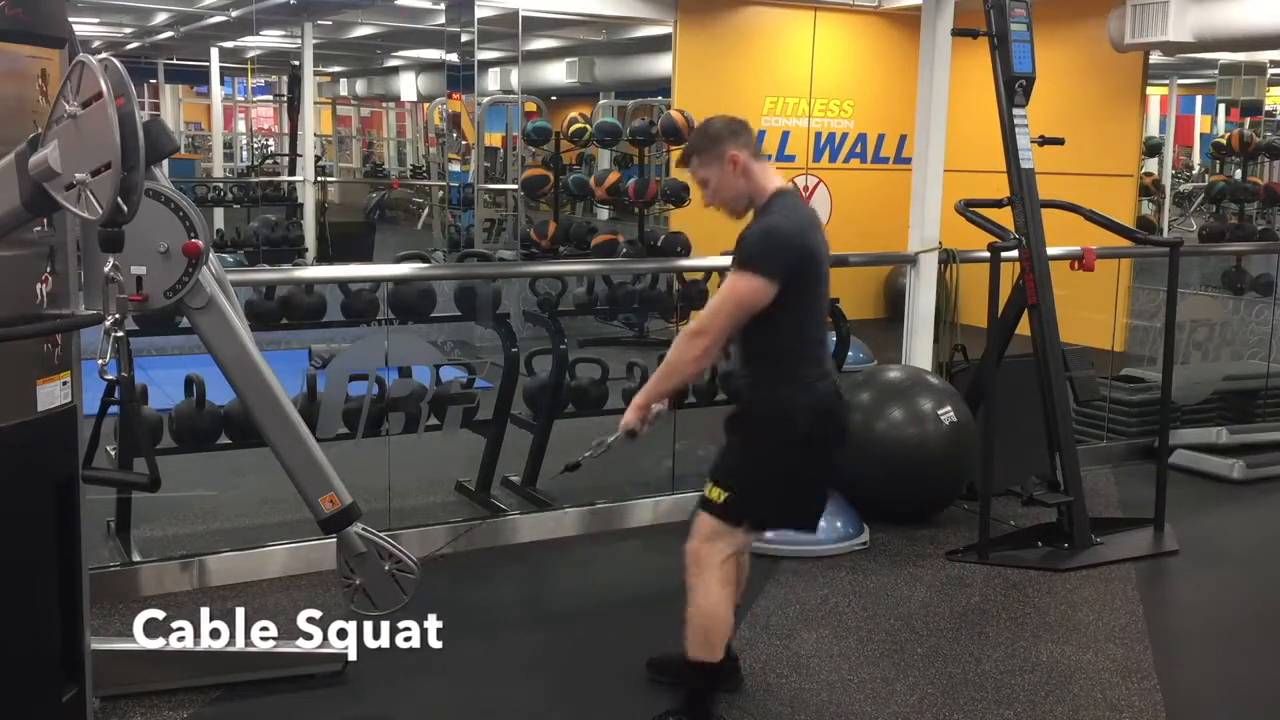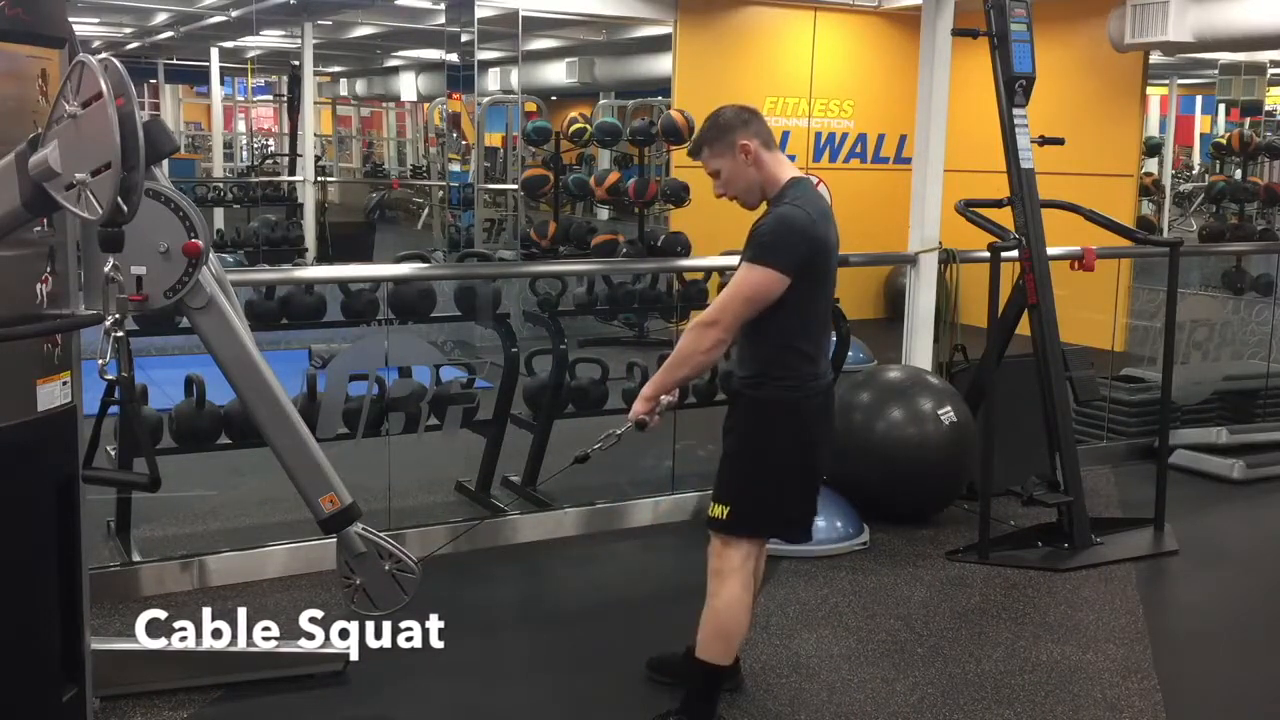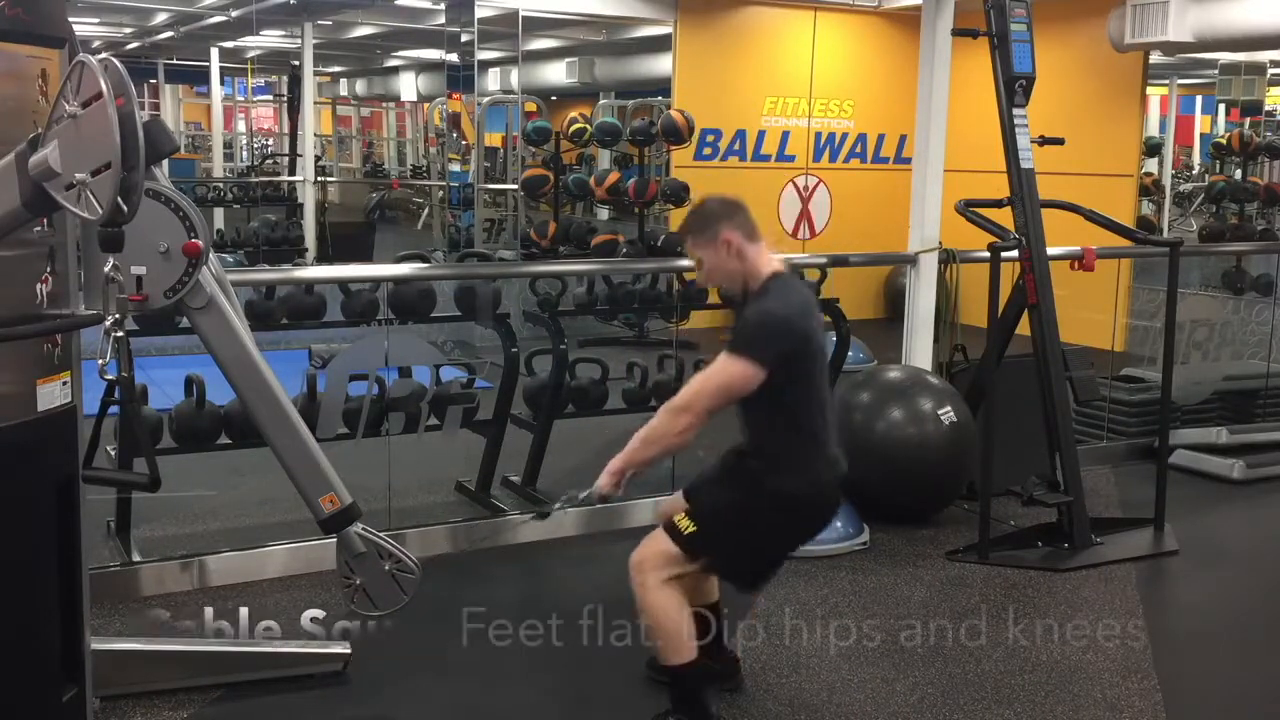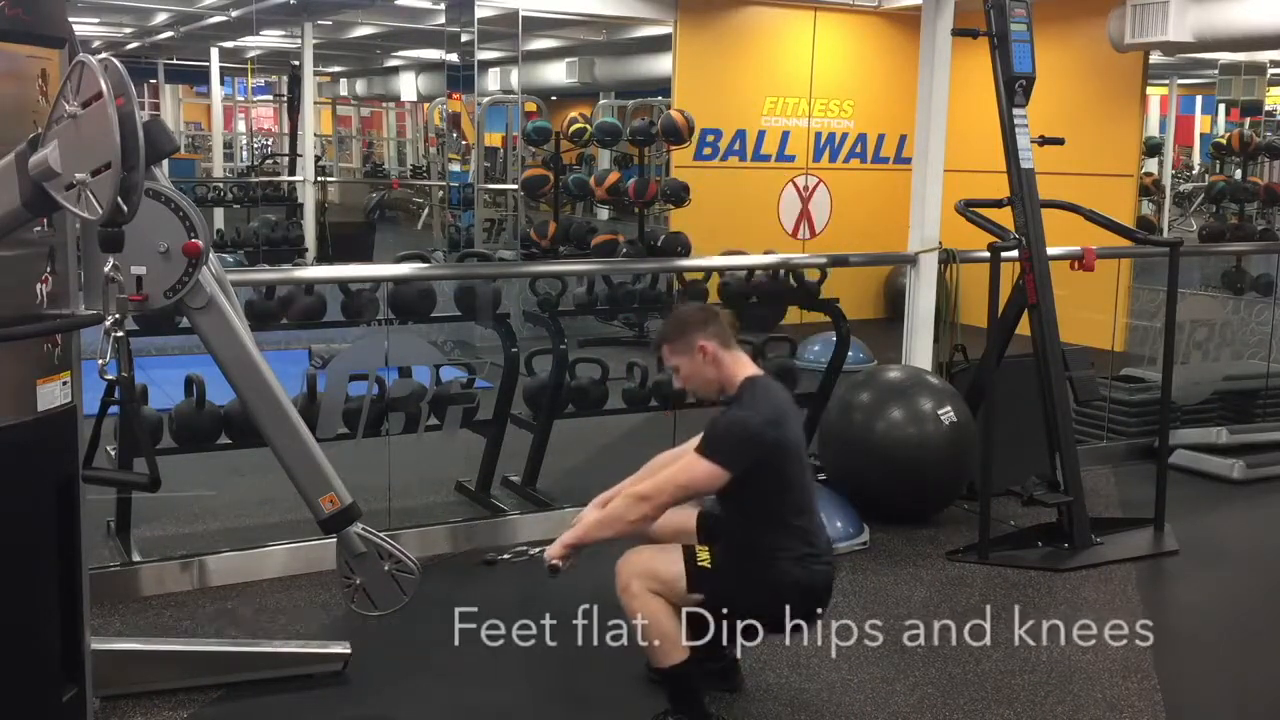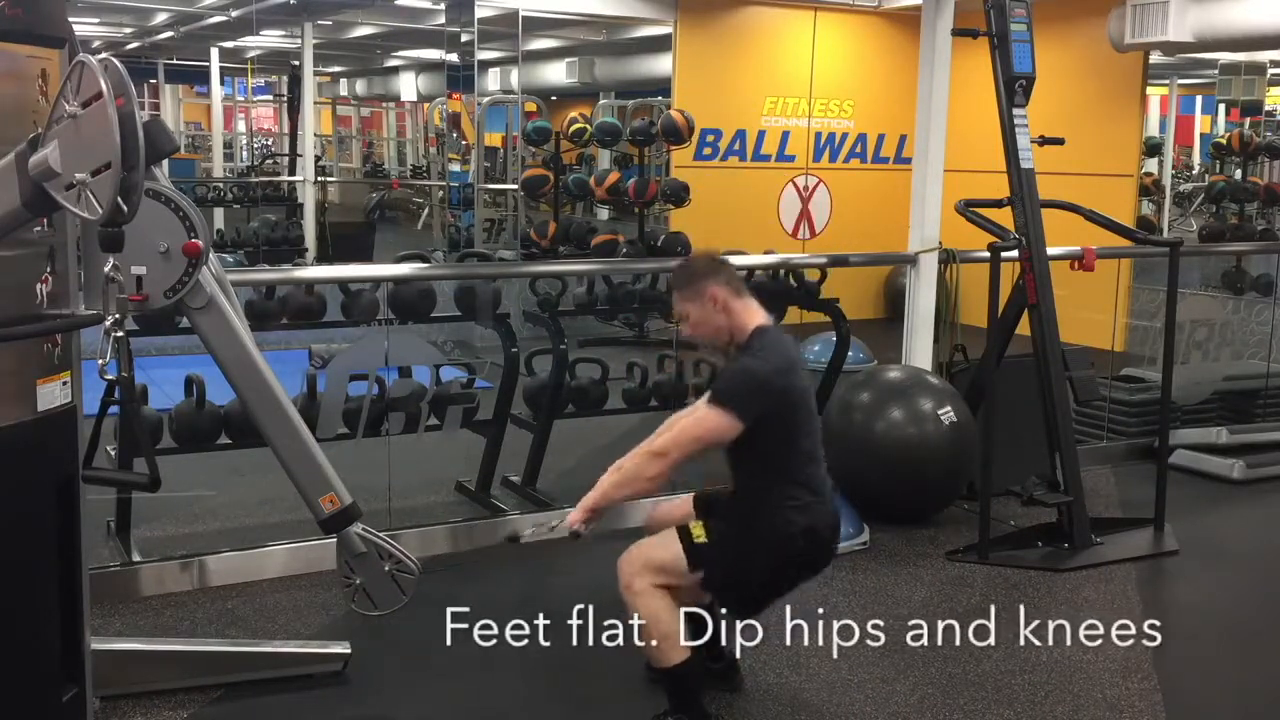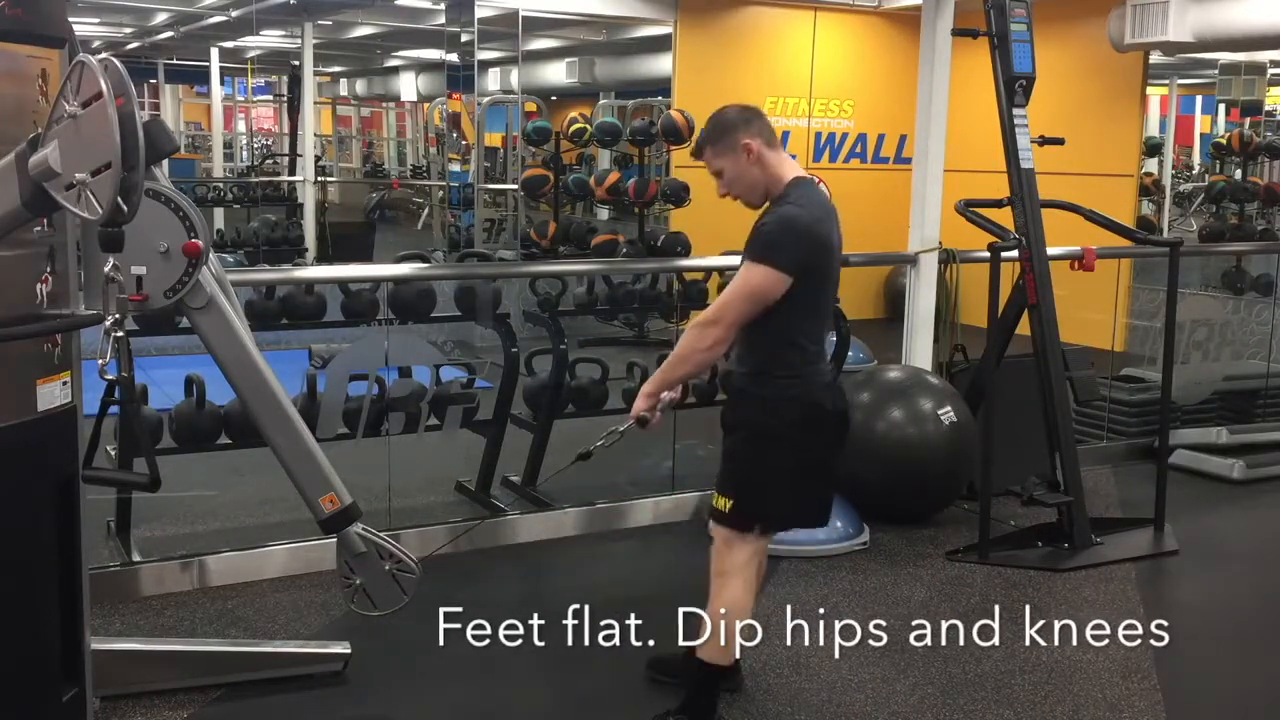
dt=0.4s
person 1, frame 1
left shoulder: (774, 232)
right shoulder: (787, 216)
left elbow: (706, 333)
right elbow: (719, 328)
left wrist: (643, 400)
right wrist: (661, 388)
left hip: (789, 410)
right hip: (785, 402)
left knee: (708, 550)
right knee: (726, 536)
right ankle: (711, 656)
person 1, frame 2
left shoulder: (787, 223)
right shoulder: (800, 206)
left elbow: (717, 325)
right elbow: (734, 319)
left wrist: (654, 390)
right wrist: (671, 380)
left hip: (779, 405)
right hip: (780, 396)
left knee: (732, 553)
right knee: (746, 542)
right ankle: (716, 658)
person 1, frame 3
left shoulder: (772, 315)
right shoulder: (780, 294)
left elbow: (691, 411)
right elbow: (707, 393)
left wrist: (623, 464)
right wrist: (642, 448)
left hip: (790, 484)
right hip: (781, 464)
left knee: (651, 564)
right knee: (677, 514)
right ankle: (713, 654)
person 1, frame 4
left shoulder: (747, 423)
right shoulder: (757, 395)
left elbow: (648, 502)
right elbow: (679, 458)
left wrist: (574, 538)
right wrist: (601, 503)
left hip: (788, 582)
right hip: (777, 552)
left knee: (634, 573)
right knee: (661, 528)
right ankle: (713, 656)
person 1, frame 5
left shoulder: (756, 371)
right shoulder: (767, 348)
left elbow: (664, 459)
right elbow: (689, 418)
left wrist: (591, 504)
right wrist: (617, 471)
left hip: (792, 532)
right hip: (780, 510)
left knee: (637, 569)
right knee: (665, 520)
right ankle: (712, 656)
person 1, frame 6
left shoulder: (789, 222)
right shoulder: (804, 204)
left elbow: (718, 324)
right elbow: (734, 316)
left wrist: (654, 388)
right wrist: (674, 377)
left hip: (782, 407)
right hip: (788, 398)
left knee: (734, 551)
right knee: (743, 540)
right ankle: (713, 659)
